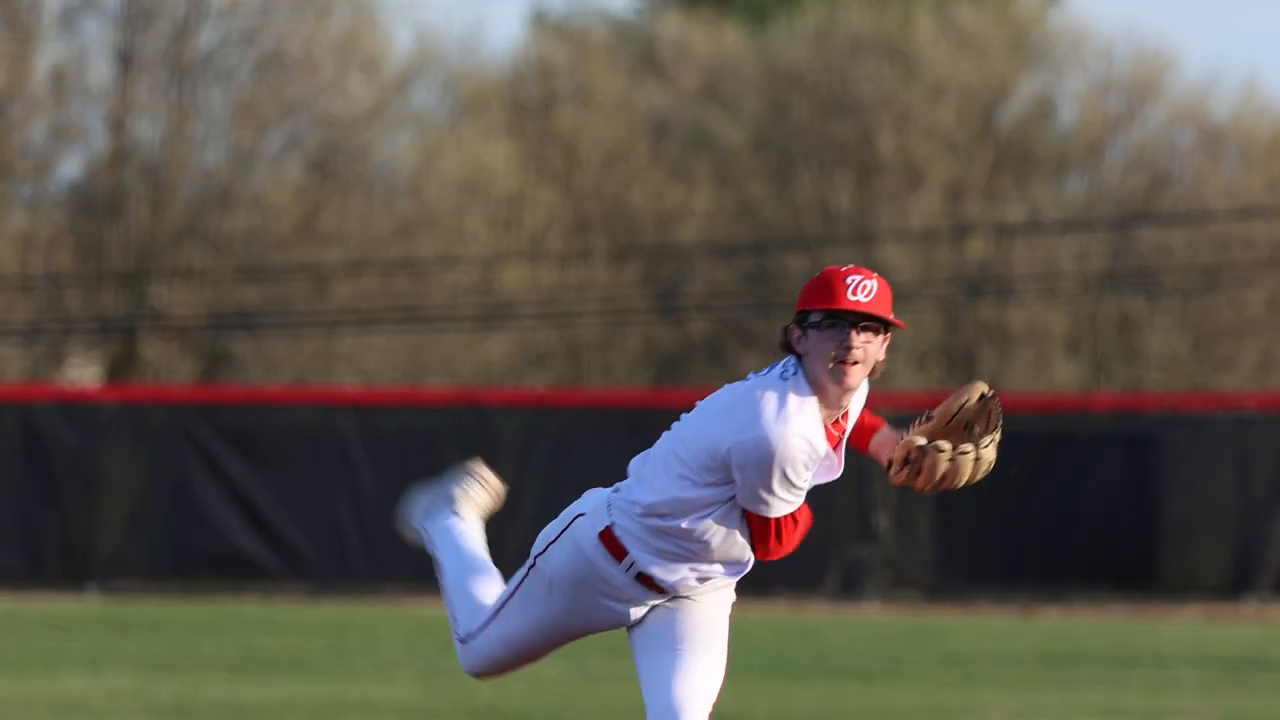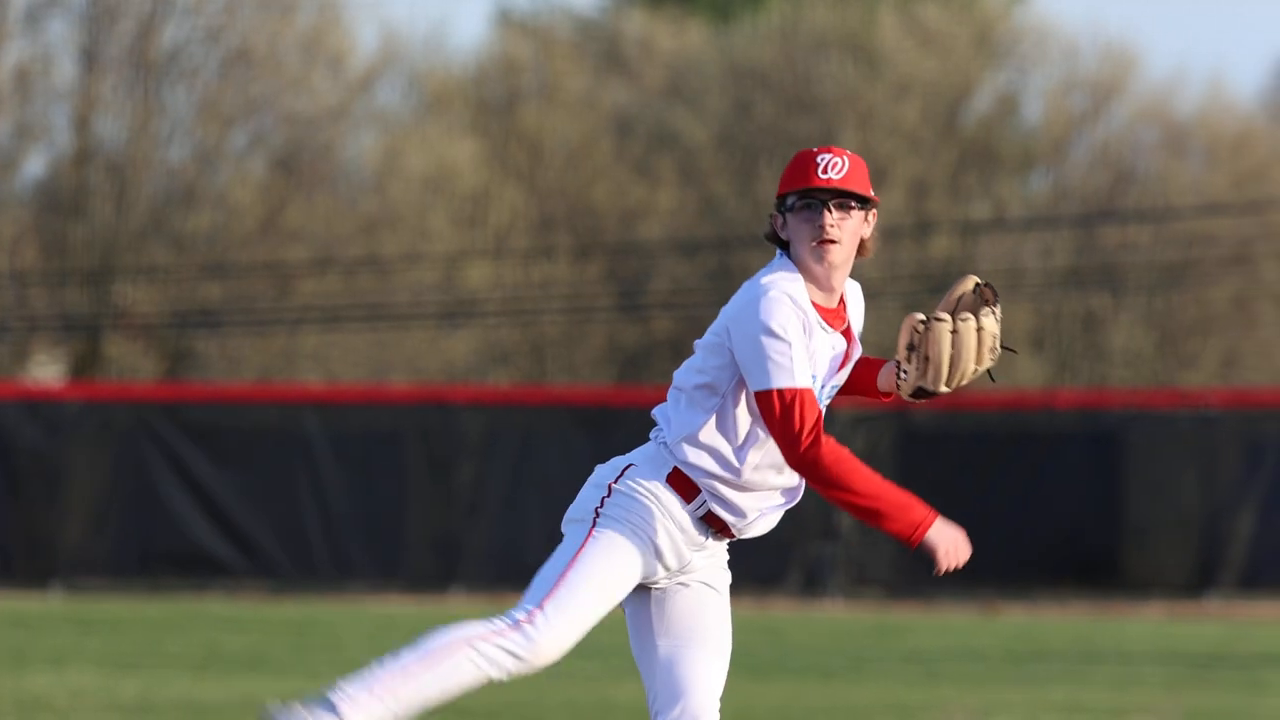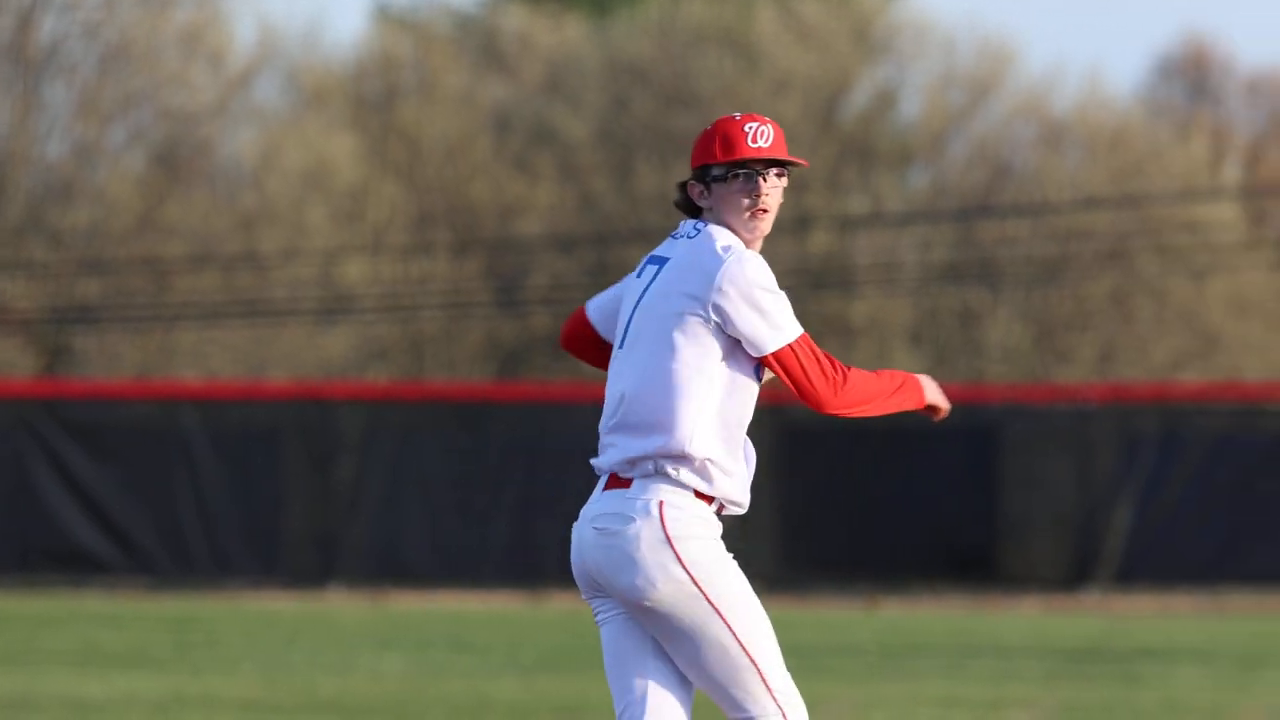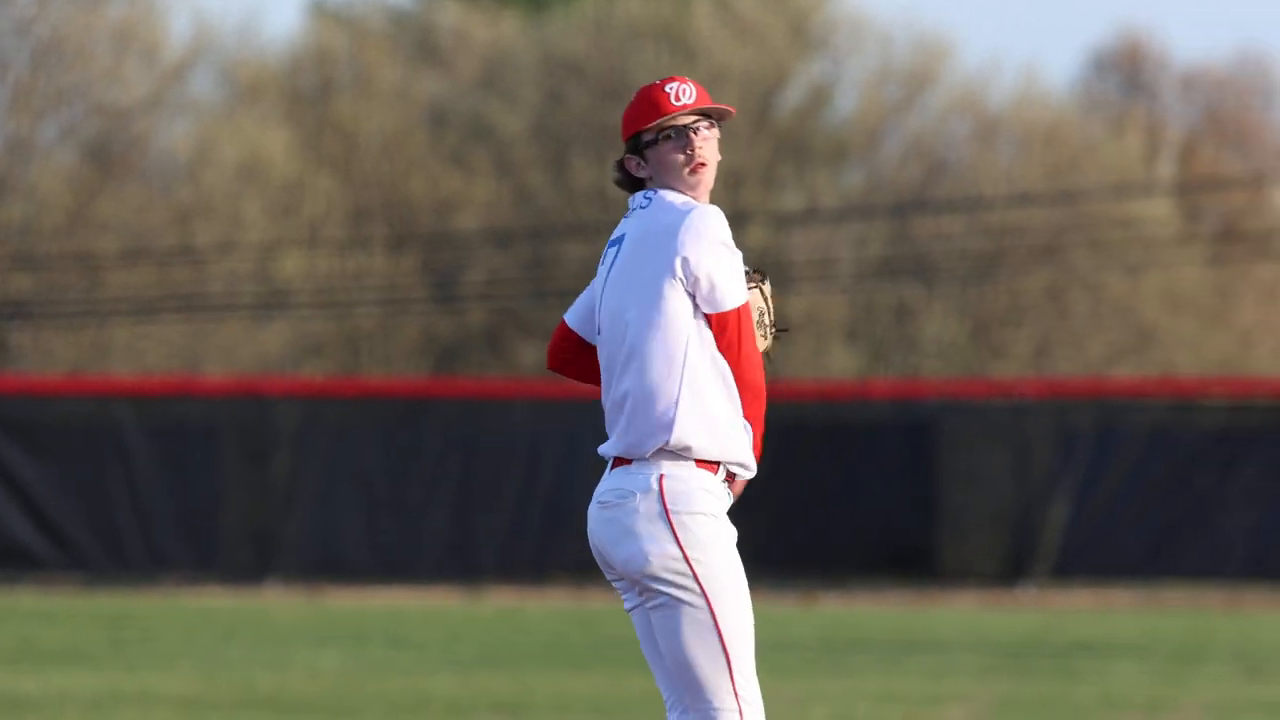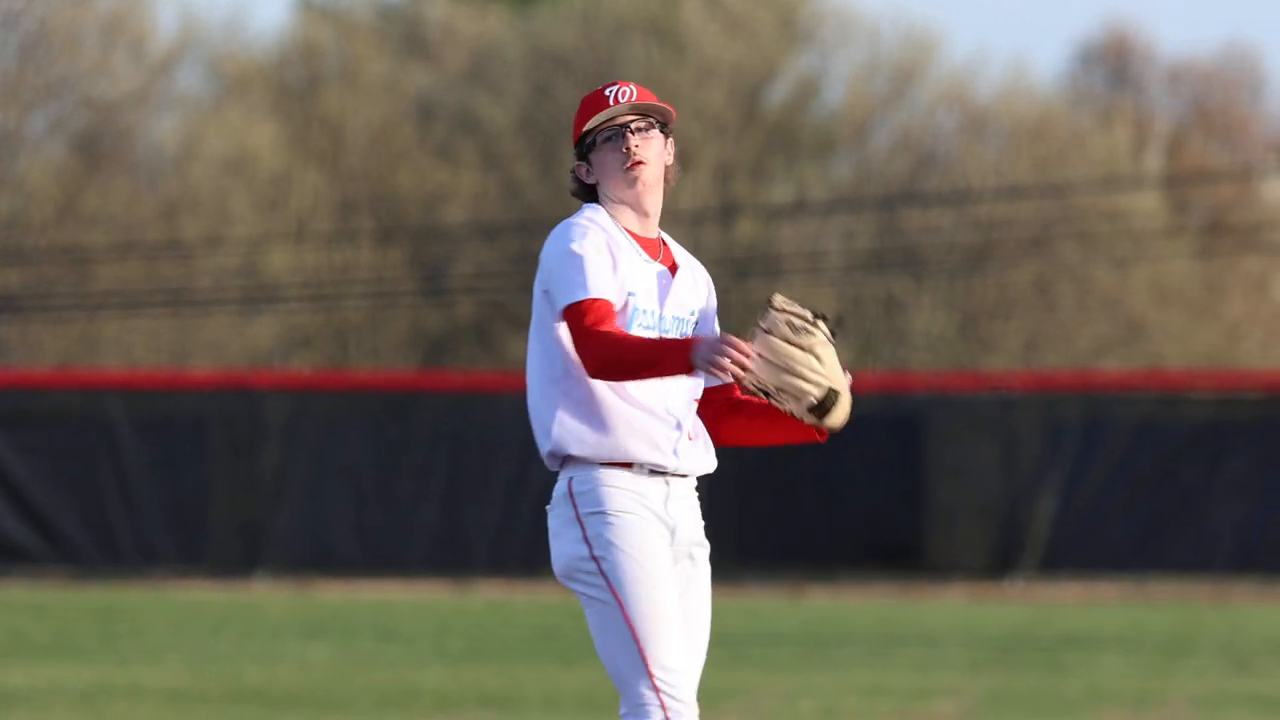
dt=0.3s
person 1, frame 1
left shoulder: (848, 389)
right shoulder: (781, 426)
right elbow: (772, 541)
left wrist: (881, 438)
right wrist: (806, 502)
right hip: (608, 563)
right knee: (483, 650)
right ankle: (454, 511)
person 1, frame 2
left shoulder: (850, 300)
right shoulder: (773, 305)
right elbow: (805, 448)
left wrist: (884, 377)
right wrist: (923, 524)
left hip: (700, 548)
right hip: (645, 510)
right knee: (525, 641)
person 1, frame 3
left shoulder: (669, 257)
right shoulder: (732, 266)
left elbow: (579, 334)
right elbow: (827, 388)
right wrist: (915, 386)
left hip: (607, 530)
right hip: (664, 531)
person 1, frame 4
left shoulder: (633, 239)
right shoulder: (697, 225)
left elbow: (563, 352)
right elbow: (744, 370)
right wrist: (742, 458)
left hip: (634, 499)
right hip: (676, 508)
person 1, frame 5
left shoulder: (692, 274)
right shoulder: (577, 241)
left elbow: (720, 418)
right elbow: (598, 353)
left wrist: (805, 418)
right wrist: (694, 353)
left hip: (676, 511)
right hip: (604, 505)
